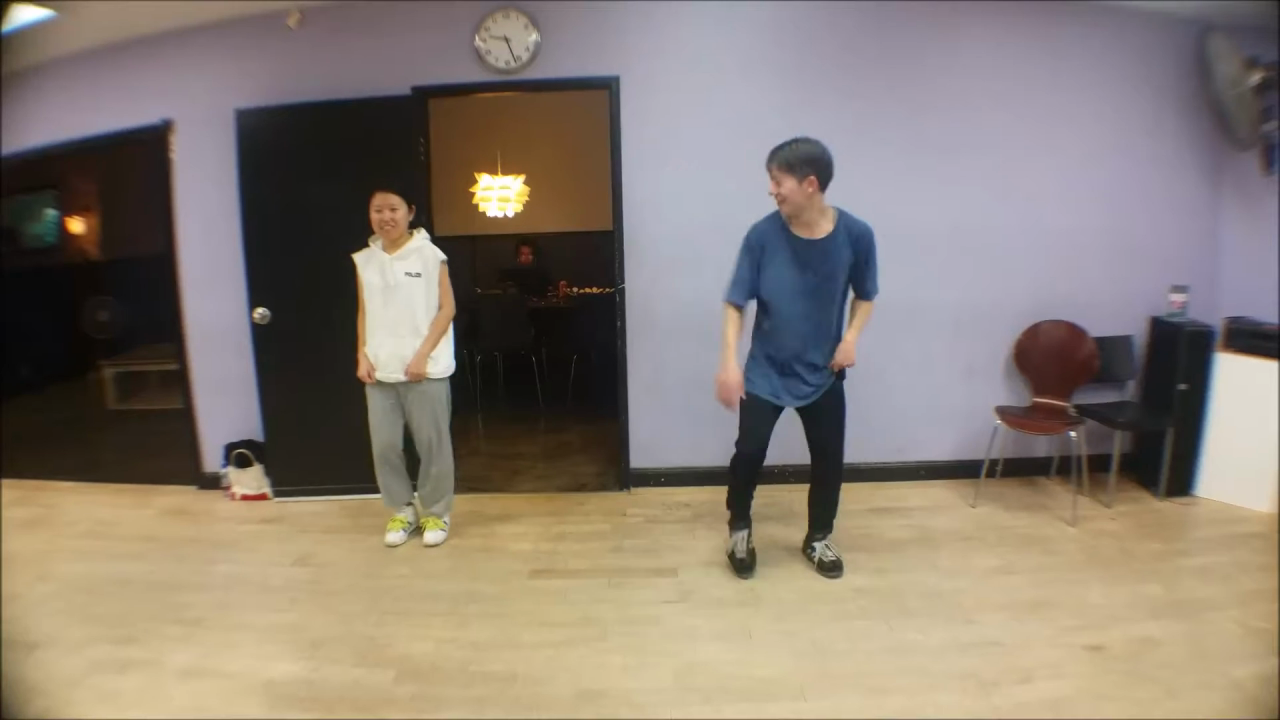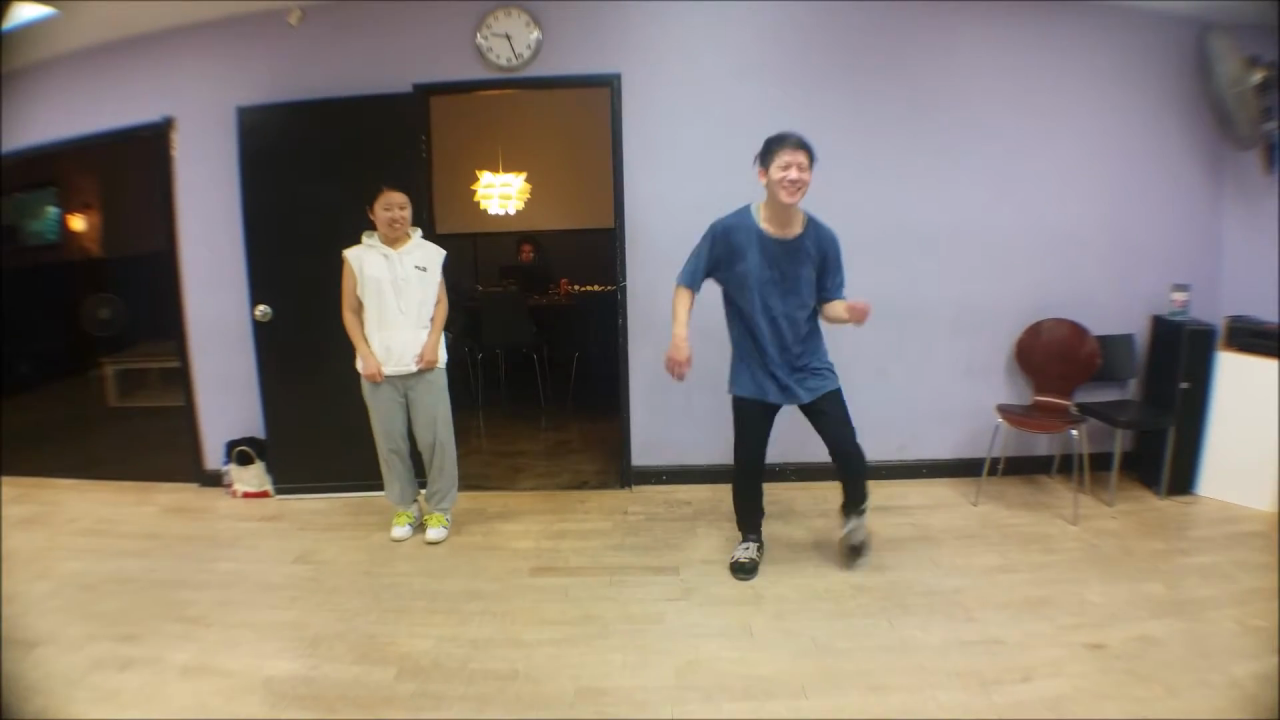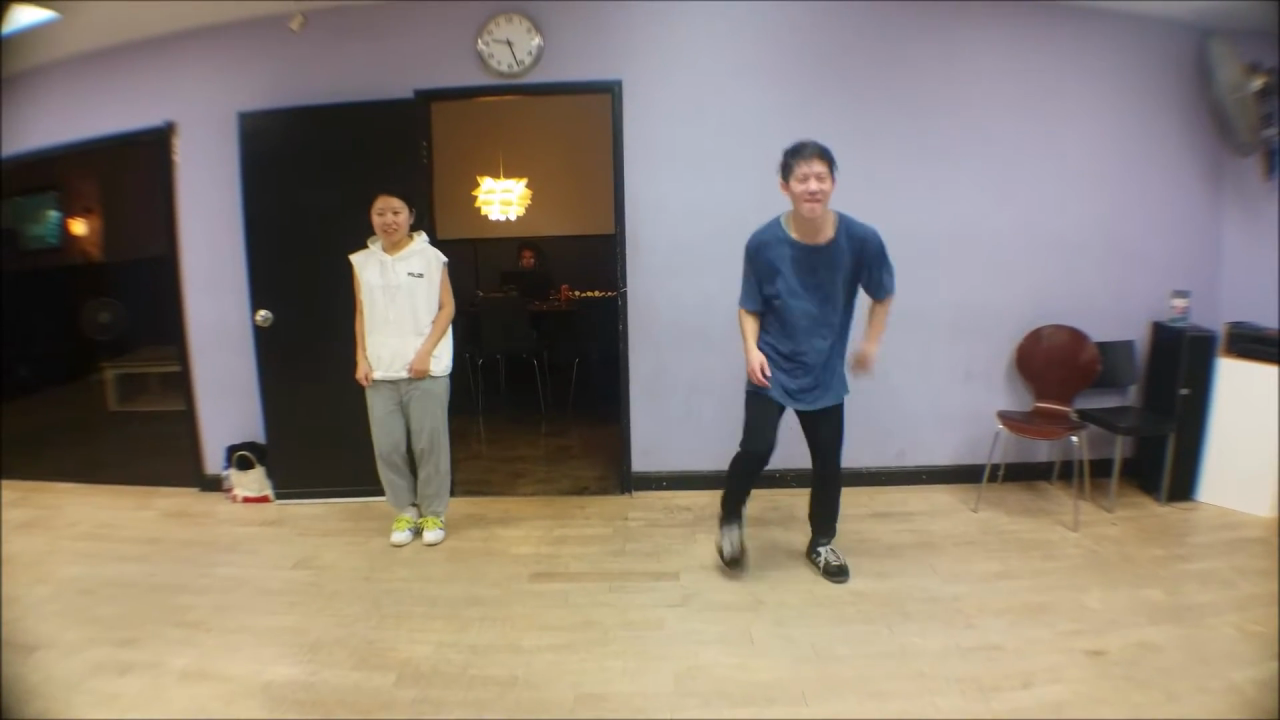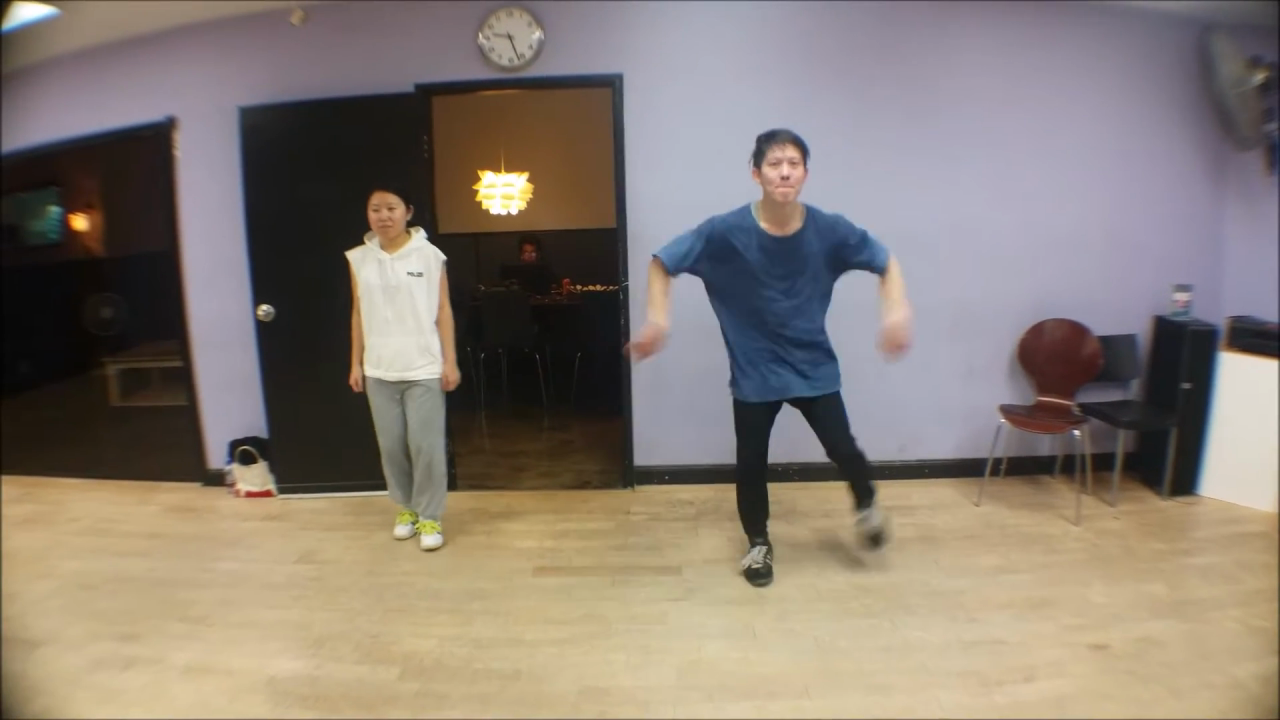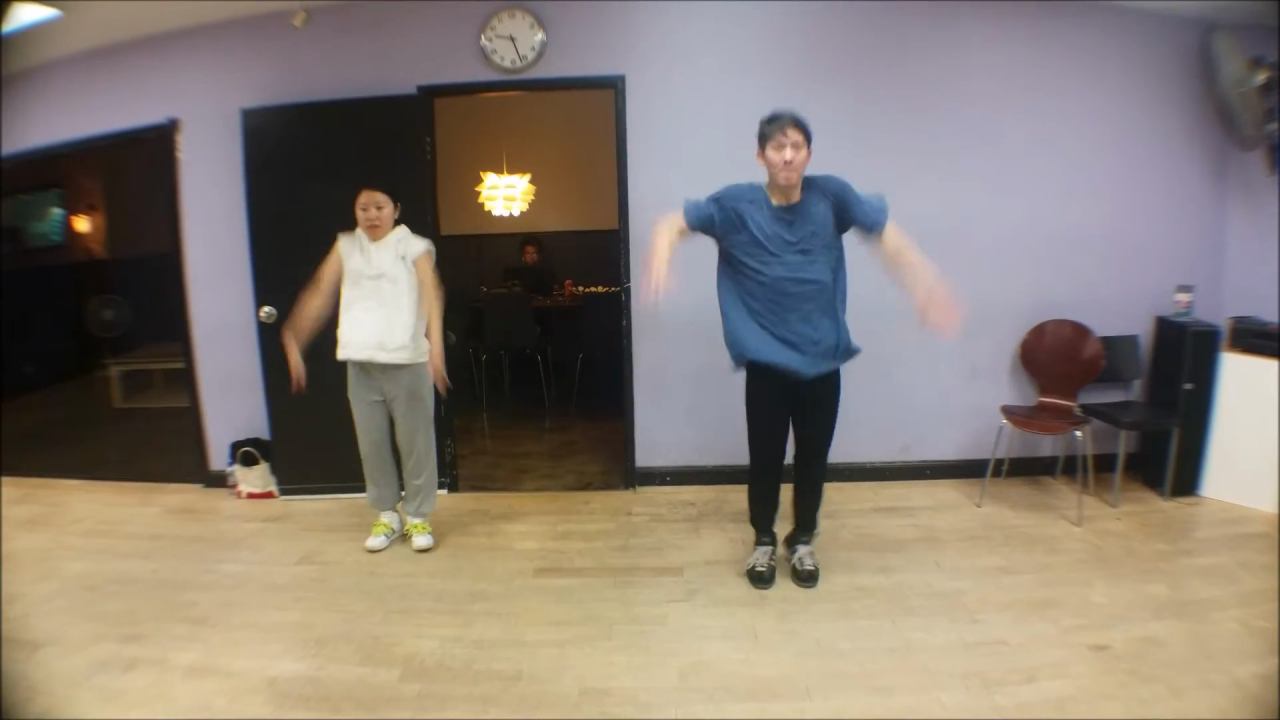
dt=1s
person 1, frame 1
left shoulder: (856, 235)
right shoulder: (761, 236)
left elbow: (864, 295)
right elbow: (736, 302)
left wrist: (850, 339)
right wrist: (730, 361)
left hip: (822, 372)
right hip: (767, 370)
left knee: (829, 460)
right knee: (748, 453)
left ankle: (819, 537)
right ankle: (739, 527)
person 1, frame 2
left shoulder: (822, 239)
right shoulder: (729, 230)
left elbow: (827, 301)
right elbow: (687, 282)
left wrist: (847, 313)
right wrist: (680, 335)
left hip: (808, 365)
right hip: (753, 370)
left knee: (846, 449)
right knee: (748, 459)
left ankle: (854, 514)
right ankle: (750, 537)
person 1, frame 3
left shoulder: (860, 239)
right shoulder: (764, 242)
left elbow: (881, 294)
right elbow: (750, 306)
left wrist: (870, 341)
right wrist: (751, 349)
left hip: (825, 372)
right hip: (775, 366)
left knee: (828, 462)
right knee: (756, 448)
left ankle: (822, 542)
right ankle: (732, 522)
person 1, frame 4
left shoulder: (828, 229)
right shoulder: (726, 230)
left elbow: (885, 262)
right elbow: (662, 264)
left wrist: (896, 311)
right wrist: (658, 318)
left hip: (812, 363)
right hip: (755, 367)
left knee: (841, 446)
right knee: (751, 460)
left ankle: (867, 505)
right ankle: (758, 542)
person 1, frame 5
left shoulder: (829, 193)
right shoulder: (739, 204)
left elbow: (882, 230)
right elbow: (674, 223)
left wrist: (925, 284)
right wrist: (660, 264)
left hip: (825, 357)
right hip: (769, 358)
left knee: (812, 459)
right knee: (766, 458)
left ankle: (802, 540)
right ankle: (764, 541)
person 2, frame 1
left shoulder: (429, 255)
right shoulder: (365, 260)
left elbow: (446, 308)
right elbow: (364, 312)
left wrist: (422, 355)
right wrist: (362, 356)
left hip: (425, 369)
right hip: (380, 371)
left knee: (432, 445)
right knee: (383, 446)
left ankle: (436, 513)
right ankle: (403, 511)
person 2, frame 2
left shoulder: (429, 253)
right shoulder: (356, 257)
left elbow: (441, 302)
right elbow: (350, 312)
left wrist: (433, 343)
right wrist: (366, 355)
left hip: (425, 363)
right hip: (380, 366)
left knee: (435, 438)
right knee: (391, 443)
left ankle: (439, 509)
right ankle: (406, 507)
person 2, frame 3
left shoulder: (430, 258)
right shoulder: (362, 262)
left elbow: (447, 308)
right elbow: (361, 314)
left wrist: (425, 352)
right wrist: (361, 358)
left hip: (426, 370)
right hip: (380, 372)
left knee: (430, 445)
right knee: (387, 449)
left ankle: (433, 513)
right ankle: (405, 512)
person 2, frame 4
left shoulder: (428, 256)
right shoulder: (358, 259)
left elbow: (443, 310)
right elbow: (358, 314)
left wrist: (450, 360)
right wrist: (355, 363)
left hip: (424, 369)
right hip: (379, 371)
left knee: (425, 446)
right knee: (390, 445)
left ankle: (429, 517)
right ankle: (406, 509)
person 2, frame 5
left shoulder: (414, 249)
right shoulder: (345, 249)
left elbow: (430, 296)
right elbow: (320, 296)
left wrist: (436, 343)
right wrist: (294, 337)
left hip: (405, 361)
right hip: (360, 363)
left knee: (414, 445)
right knee: (372, 447)
left ankle: (418, 519)
right ankle: (387, 516)
